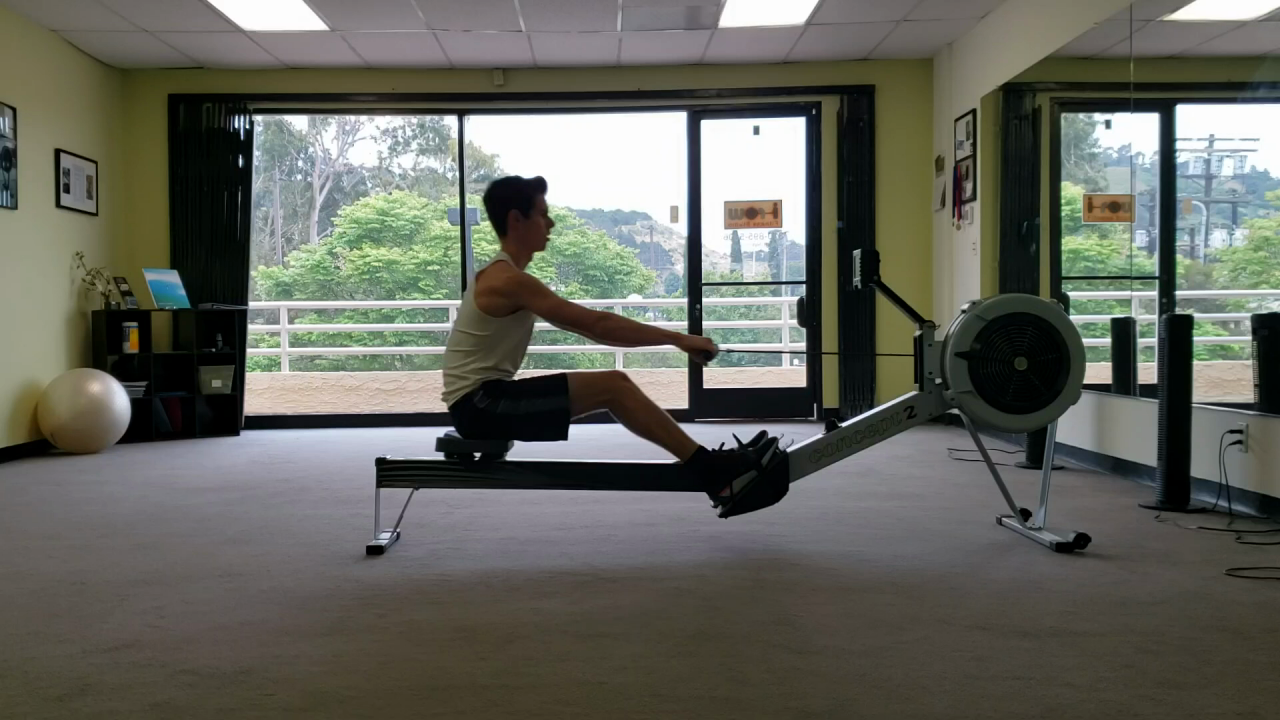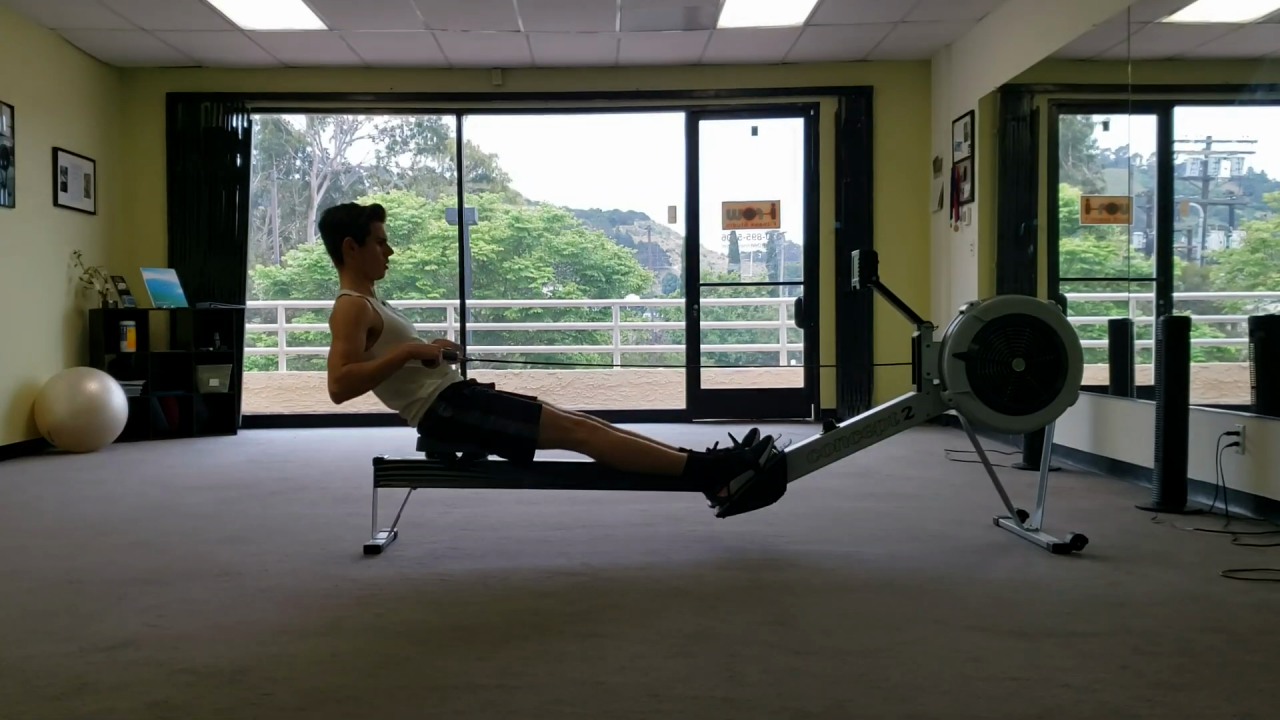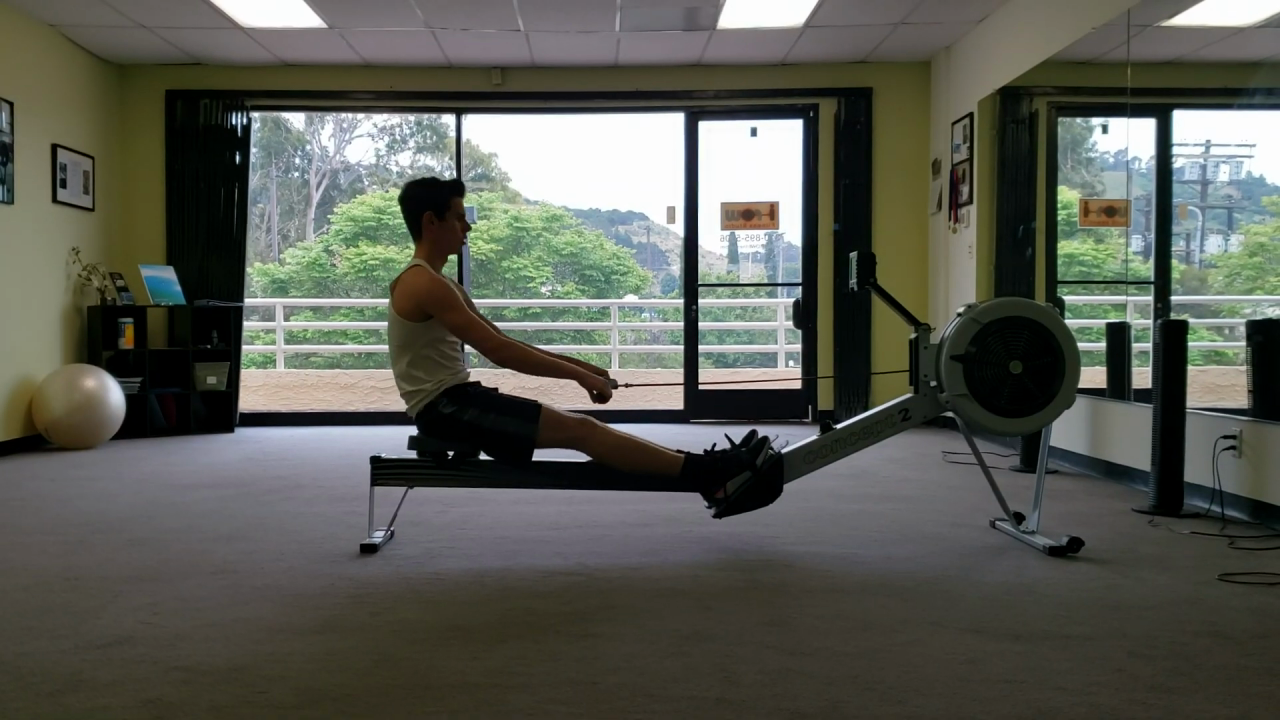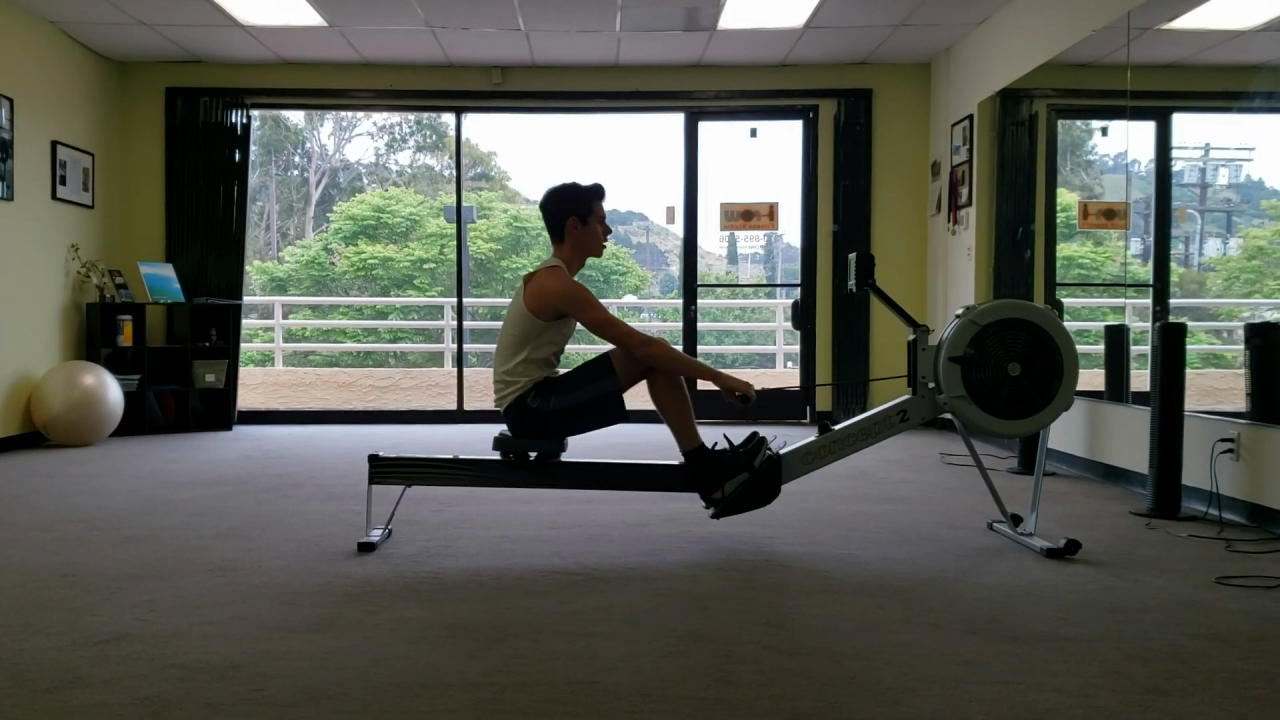
dt=0.7s
person 1, frame 1
left shoulder: (508, 273)
right shoulder: (506, 279)
left elbow: (587, 321)
right elbow: (594, 325)
left wrist: (668, 337)
right wrist: (680, 340)
left hip: (489, 398)
right hip: (478, 404)
left knee: (613, 388)
right knee: (614, 385)
left ankle: (711, 465)
right ankle: (713, 470)
person 1, frame 2
left shoulder: (370, 304)
right shoulder: (352, 309)
right elbow: (339, 386)
left wrist: (430, 352)
right wrist: (409, 349)
left hip: (456, 396)
right hip: (444, 409)
left knee: (582, 422)
right knee: (575, 431)
left ankle: (702, 464)
right ankle: (705, 472)
person 1, frame 3
left shoulder: (436, 282)
right shoulder: (422, 283)
left elbow: (500, 344)
right elbow: (500, 352)
left wrist: (578, 367)
right wrist: (580, 376)
left hip: (456, 400)
right hip: (444, 408)
left knee: (582, 425)
right knee: (578, 429)
left ankle: (703, 469)
right ankle: (706, 473)
person 1, frame 4
left shoulder: (551, 278)
right shoulder: (558, 285)
left elbow: (637, 346)
right elbow: (640, 345)
left wrist: (705, 374)
right wrist: (719, 378)
left hip: (534, 402)
right hip: (529, 409)
left knee: (656, 356)
right knee: (652, 354)
left ankle: (709, 467)
right ankle: (707, 468)
